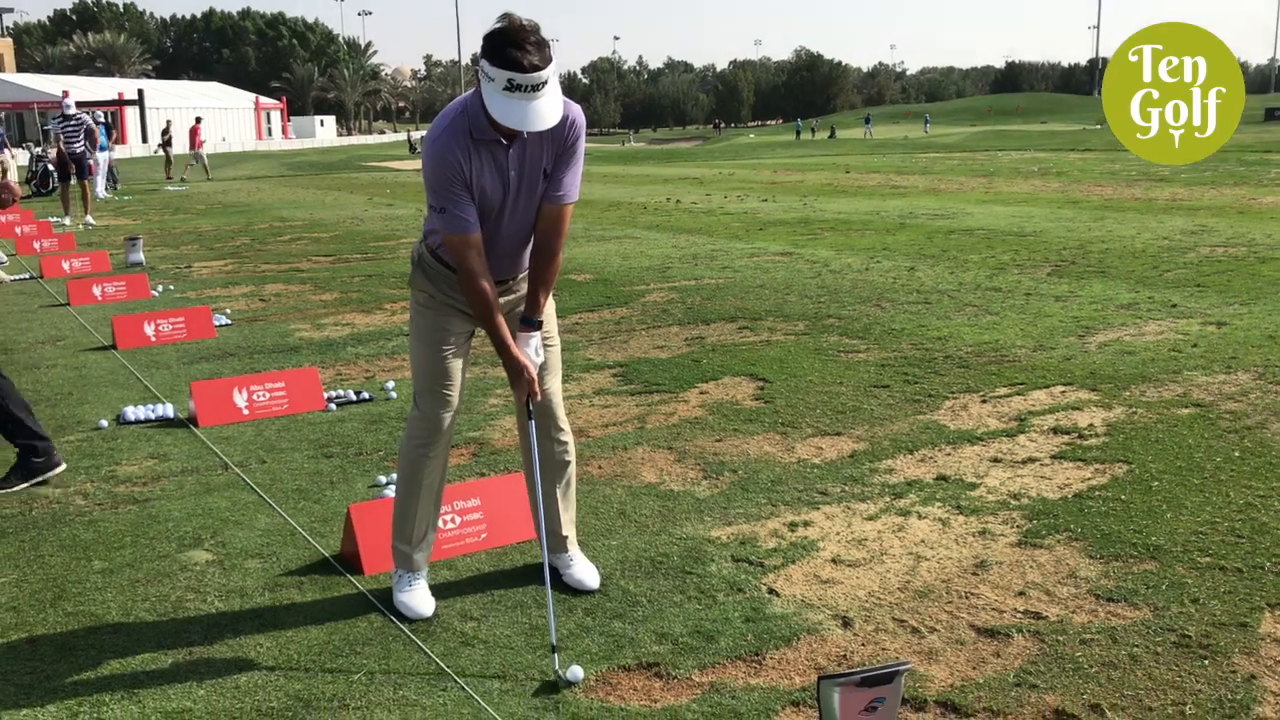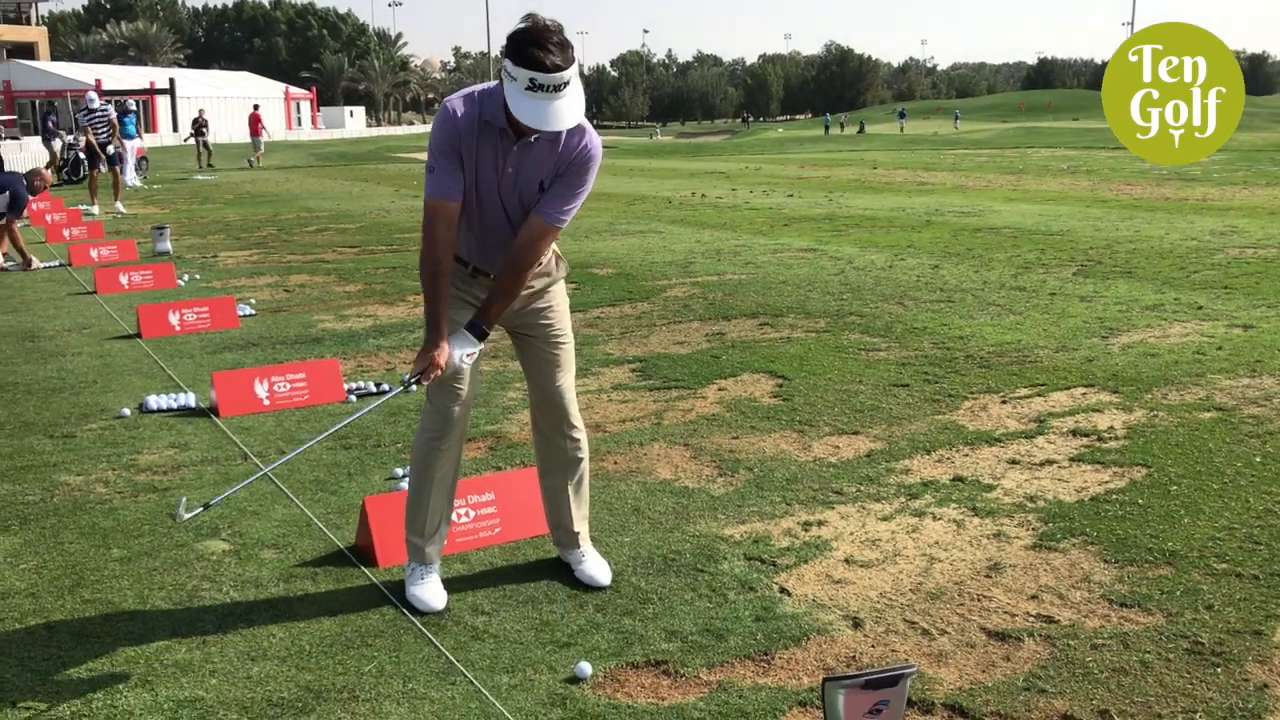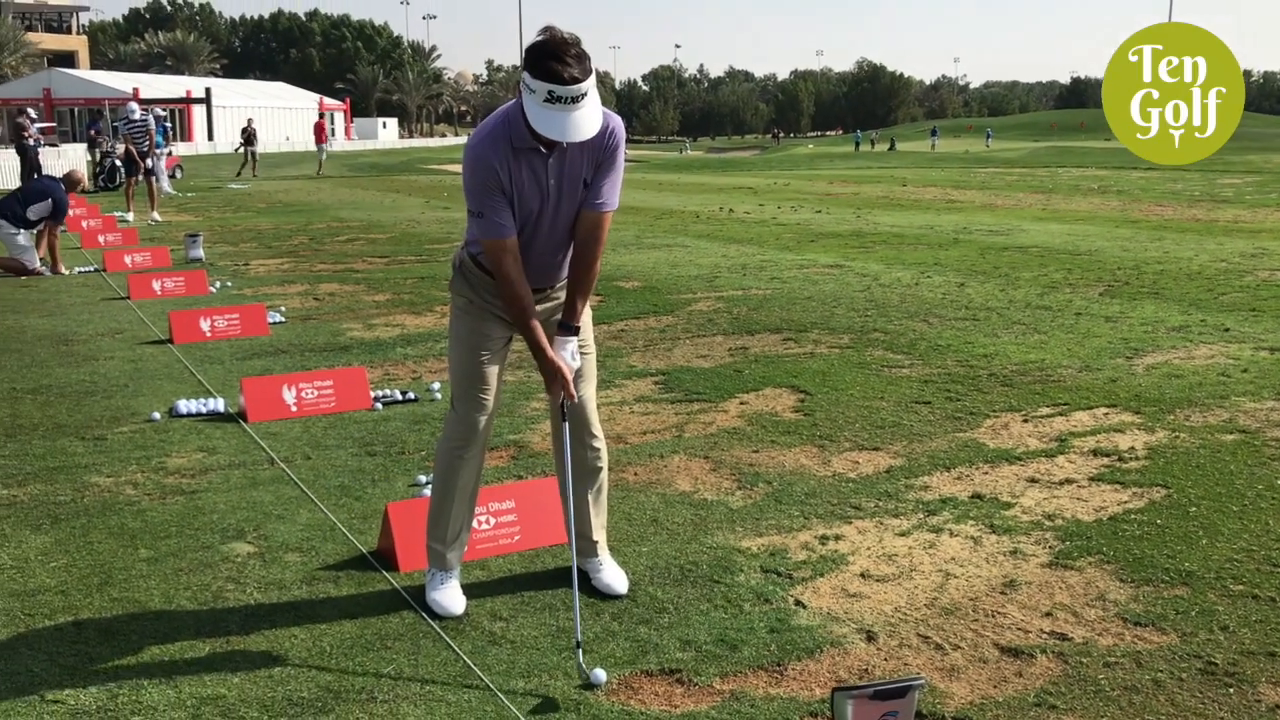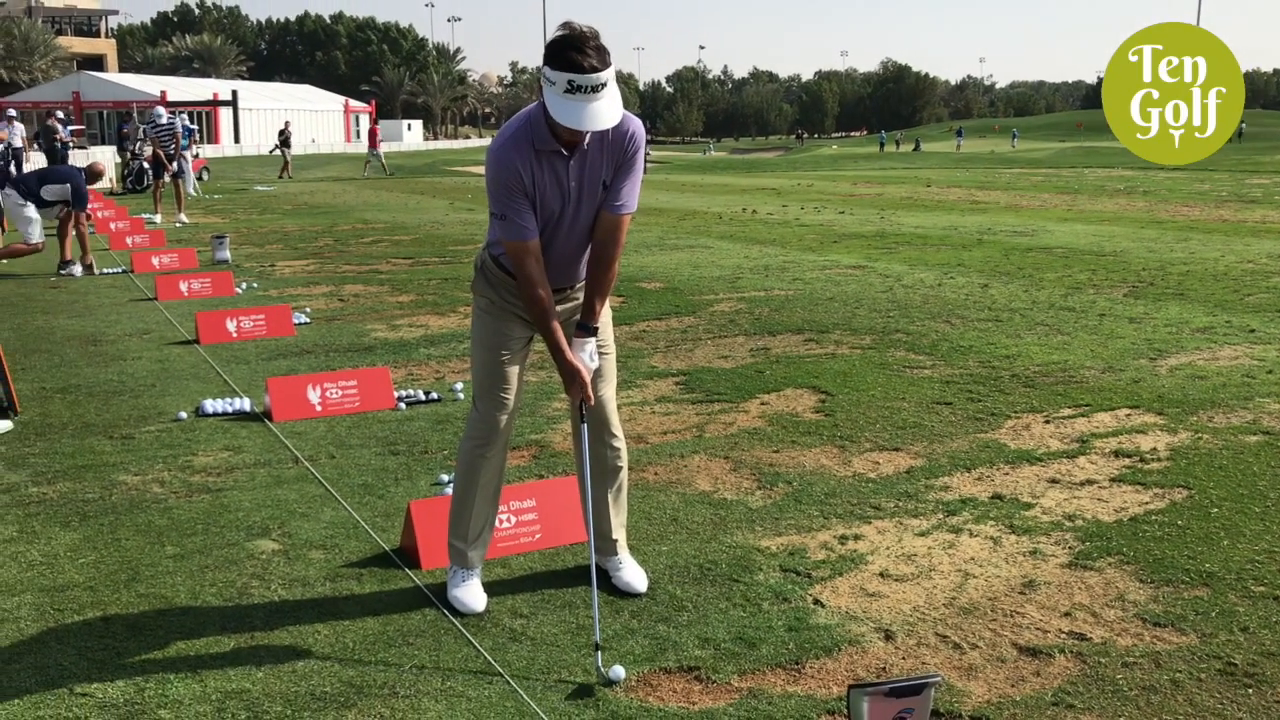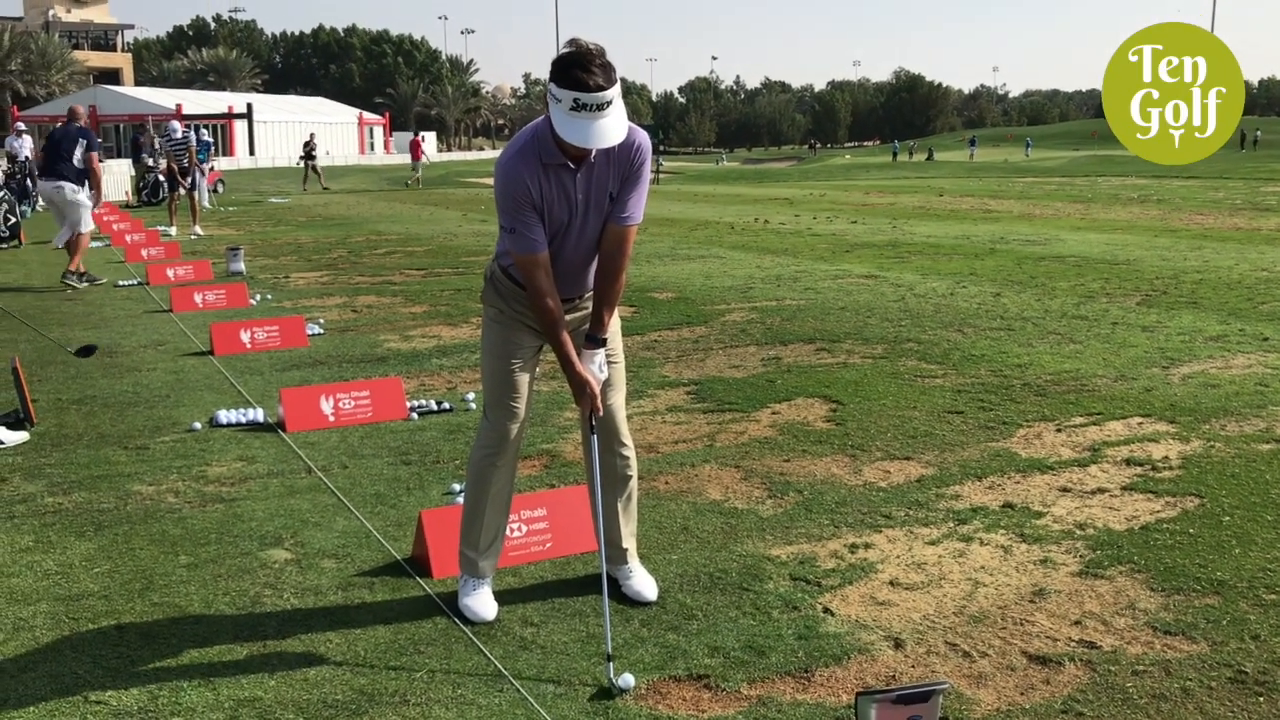
dt=0.7s
person 1, frame 1
left shoulder: (567, 122)
right shoulder: (446, 142)
left elbow: (551, 230)
right elbow: (469, 261)
left wrist: (533, 325)
right wrist: (508, 351)
left hip: (524, 280)
right hip: (447, 283)
left knee: (550, 416)
right knee: (433, 422)
left ankle: (562, 545)
right ankle: (409, 567)
person 1, frame 2
left shoulder: (581, 146)
right shoulder: (457, 117)
left elbow: (528, 249)
right elbow: (439, 229)
left wrist: (477, 334)
right wrist: (437, 332)
left hip: (535, 279)
right hip: (459, 276)
left knee: (560, 412)
right knee: (445, 416)
left ankle: (573, 540)
right ankle: (423, 559)
person 1, frame 3
left shoulder: (607, 133)
right shoulder: (486, 149)
left elbow: (591, 239)
right elbow: (505, 264)
left wrist: (571, 332)
right wrist: (543, 354)
left hip: (561, 288)
right hip: (487, 289)
left knee: (583, 422)
right knee: (469, 424)
left ankle: (591, 548)
right ankle: (443, 566)
person 1, frame 4
left shoulder: (626, 134)
right shoulder: (510, 152)
left elbow: (609, 240)
right elbow: (528, 267)
left wrist: (588, 330)
right wrist: (563, 356)
left hip: (583, 289)
right hip: (509, 290)
left knee: (604, 422)
right knee: (490, 423)
left ankle: (612, 548)
right ankle: (465, 564)
person 1, frame 5
left shoulder: (632, 147)
right shoulder: (517, 165)
left elbow: (615, 252)
right elbow: (538, 280)
left wrist: (597, 341)
right wrist: (572, 366)
left hip: (591, 299)
right hip: (518, 301)
left knee: (613, 430)
right knee: (501, 432)
left ankle: (622, 557)
right ankle: (476, 573)
